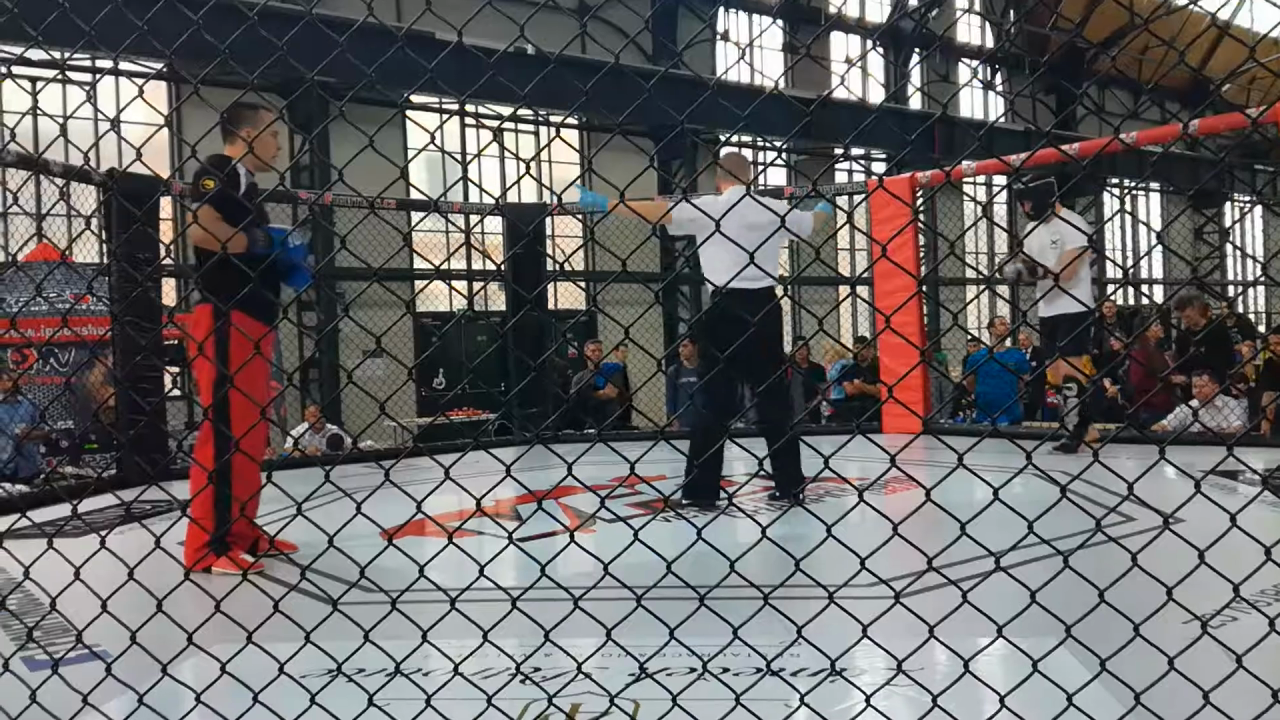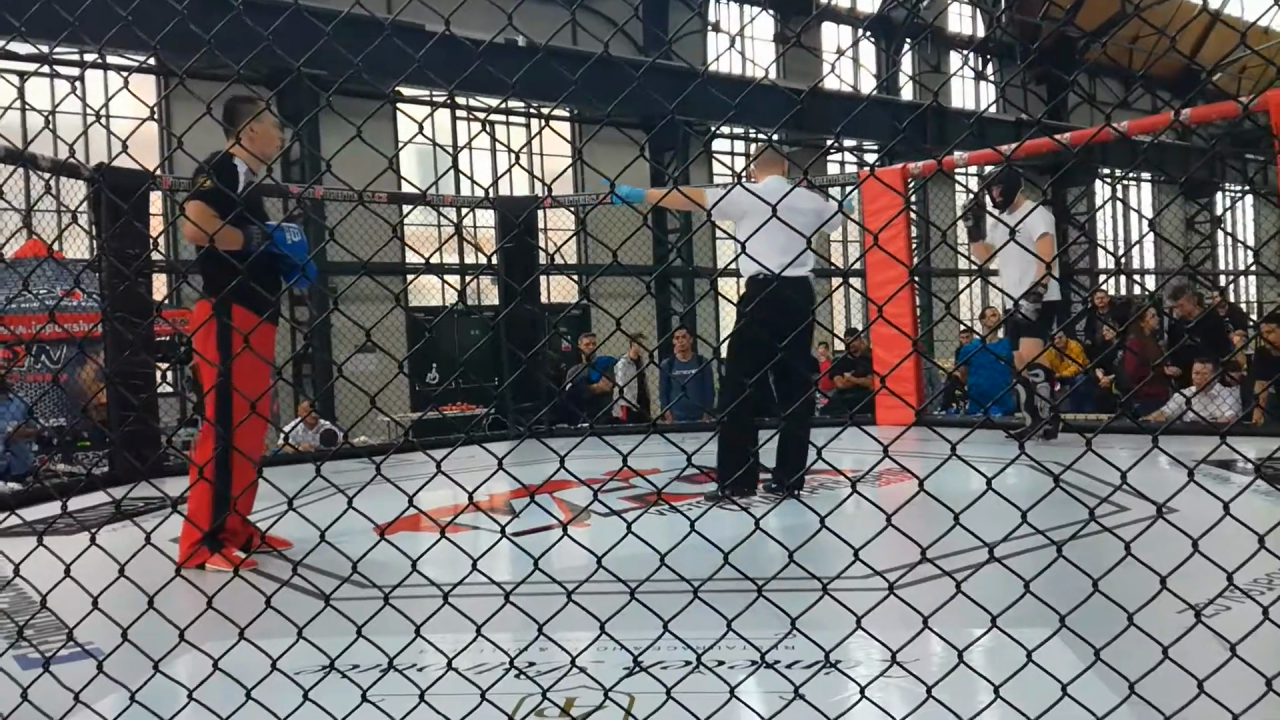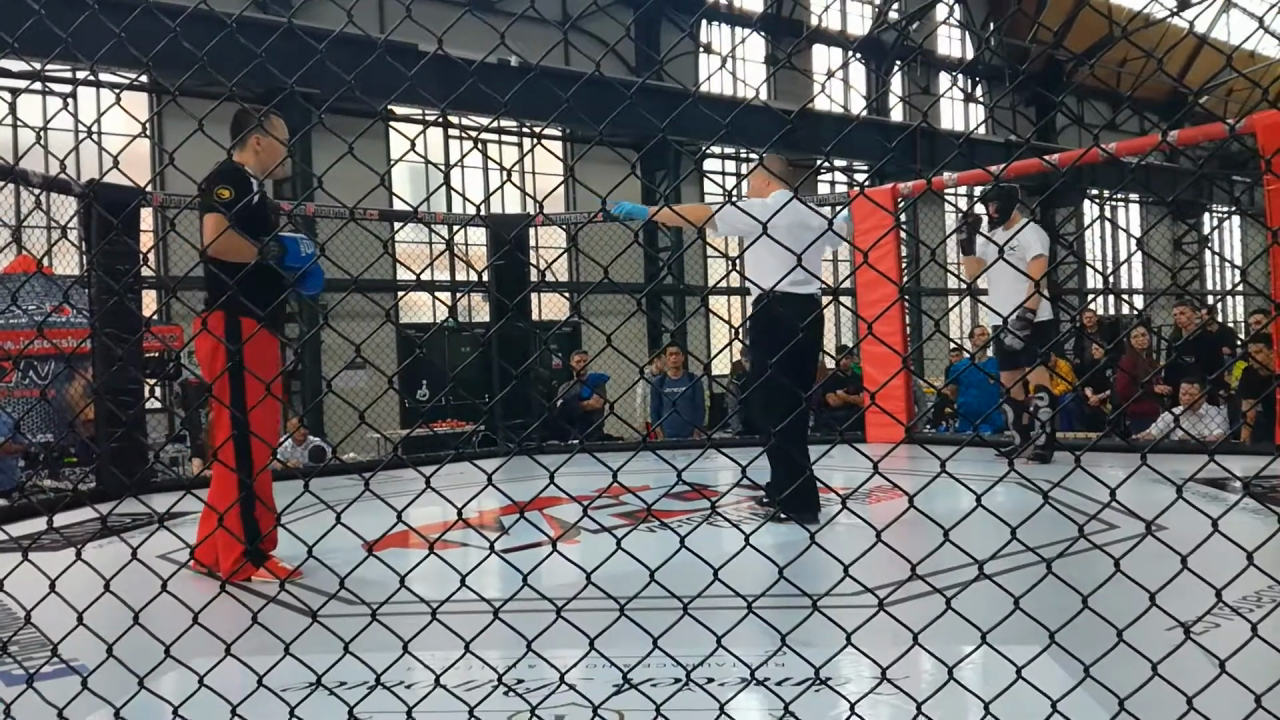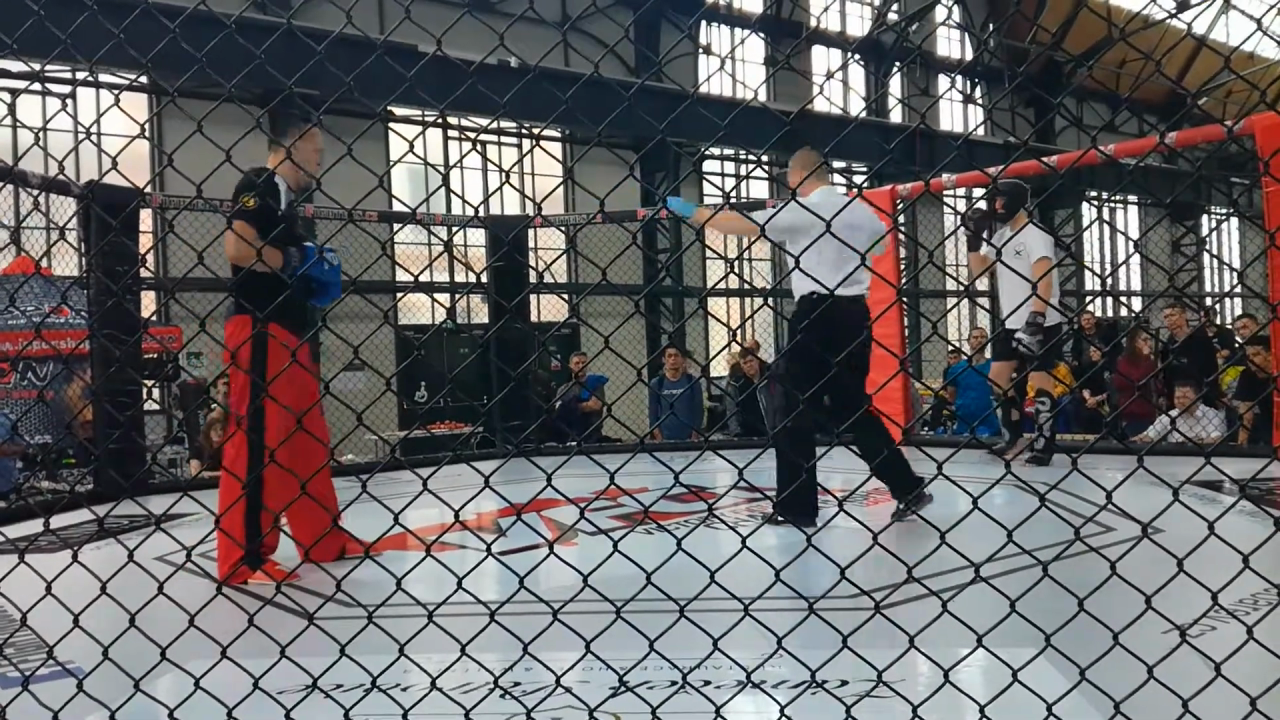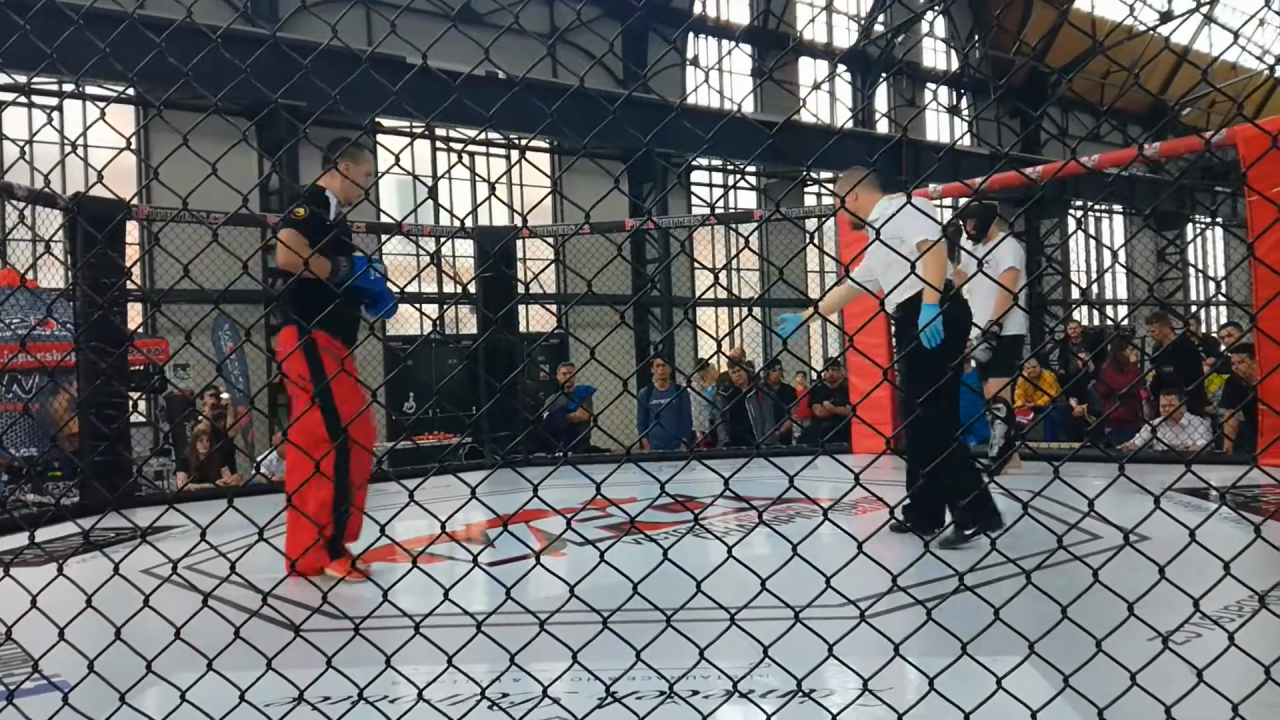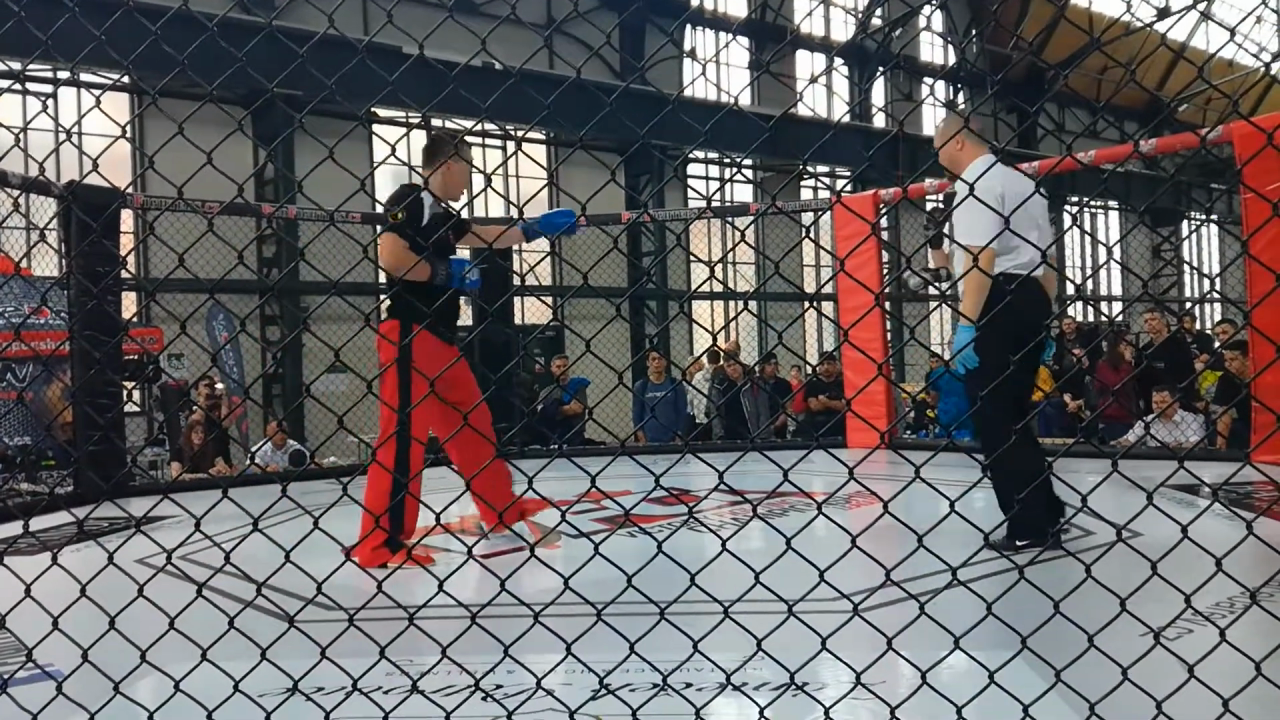
dt=0.7s
person 1, frame 1
left shoulder: (245, 185)
right shoulder: (221, 170)
right elbow: (199, 230)
left wrist: (283, 263)
right wrist: (265, 241)
left hip: (250, 322)
right hip: (226, 321)
left knee: (250, 430)
right knee: (227, 428)
left ankle: (240, 530)
right ankle: (209, 545)
person 1, frame 2
left shoulder: (246, 181)
right shoulder: (222, 167)
right elbow: (196, 226)
left wrist: (286, 261)
right wrist: (261, 238)
left hip: (253, 317)
right hip: (227, 316)
left knee: (249, 424)
right knee: (229, 424)
left ankle: (233, 528)
right ankle: (203, 540)
person 1, frame 3
left shoulder: (252, 190)
right shoulder: (230, 178)
right elbow: (215, 241)
left wrist: (293, 270)
right wrist: (274, 251)
left hip: (256, 330)
right hip: (234, 328)
left knee: (258, 438)
right knee: (245, 439)
left ankle: (213, 548)
right ankle: (245, 555)
person 1, frame 4
left shoulder: (282, 195)
right shoulder: (258, 186)
right elbow: (238, 248)
left wrist: (314, 272)
right wrist: (299, 261)
left hip: (289, 335)
right hip: (261, 333)
left knee: (308, 437)
right knee: (258, 440)
left ankle: (322, 537)
right ankle: (243, 557)
person 1, frame 5
left shoulder: (334, 217)
right shoulder: (313, 201)
right elbow: (287, 256)
left wrist: (368, 291)
right wrist: (346, 269)
left hip: (329, 342)
right hip: (309, 340)
left knee: (314, 446)
right knee: (347, 440)
left ankle: (310, 549)
right ankle: (329, 542)
person 1, frame 6
left shoulder: (442, 214)
right shoulder: (407, 201)
left elbow: (488, 234)
right elbow: (390, 256)
left wrist: (538, 225)
right wrist: (444, 272)
left hip: (440, 339)
right hip: (411, 336)
left knee: (474, 425)
right knee: (403, 436)
left ankle: (500, 510)
right ankle: (380, 543)
person 2, frame 1
left shoulder: (708, 208)
right shoulder: (776, 210)
left elbow: (657, 211)
right elbow: (812, 222)
left wrist: (603, 203)
right wrist: (824, 210)
left hip: (727, 308)
right hip: (765, 307)
left knee: (715, 398)
right knee: (774, 396)
left ankle: (701, 489)
right ankle: (790, 483)
person 2, frame 2
left shoulder: (746, 196)
right shoulder: (811, 201)
left elbow: (692, 199)
right elbow: (839, 216)
left wrist: (639, 194)
right wrist: (845, 204)
left hip: (763, 295)
right hip: (800, 295)
left knee: (741, 385)
right knee: (796, 386)
left ankle: (736, 478)
right ankle: (789, 476)
person 2, frame 3
left shoulder: (757, 211)
right shoulder: (814, 216)
left elbow: (699, 216)
right elbow: (839, 232)
left wrist: (643, 212)
right wrist: (844, 218)
left hip: (773, 313)
right hip: (808, 311)
left knee: (774, 405)
right knee: (794, 403)
left ankle: (798, 502)
right ankle: (784, 490)
person 2, frame 4
left shoulder: (801, 210)
right shoulder: (862, 211)
left elbow: (745, 225)
right elbow: (882, 240)
left wrist: (692, 211)
left hip: (817, 316)
right hip: (855, 314)
left knee: (798, 413)
right knee: (856, 407)
left ankle: (795, 506)
right ankle: (907, 488)
person 2, frame 5
left shoulder: (903, 208)
right shoulder: (878, 239)
left elbow: (933, 250)
right elbow: (848, 288)
left wrist: (931, 306)
right wrist: (804, 317)
left hip: (932, 317)
right hip: (915, 323)
left knee: (927, 416)
right knee: (918, 417)
left ankle: (976, 512)
right ankle: (922, 513)
person 2, frame 6
left shoulder: (977, 186)
right shoulder: (1026, 185)
left elbow: (981, 261)
right elbow: (1047, 264)
left wrist: (966, 327)
right wrist: (1045, 322)
left hip: (998, 311)
right hip: (1031, 308)
left knee: (996, 422)
right knee: (1011, 417)
left ankle: (1031, 526)
right ankle: (1040, 512)
person 3, frame 1
left shoulder: (1072, 224)
right shoulder: (1033, 230)
left elbow: (1070, 270)
right elbow: (1029, 269)
left wrist: (1034, 271)
right wrist: (1017, 269)
left hip: (1074, 310)
right hip: (1048, 312)
left knee: (1069, 370)
right knee: (1055, 375)
left ankle: (1074, 432)
right ankle: (1085, 426)
person 3, frame 2
left shoulder: (1036, 213)
right shoulder: (998, 220)
left elbow: (1047, 258)
right elbow: (983, 258)
left wrist: (1035, 295)
right wrist: (974, 226)
left hip: (1040, 300)
right hip: (1014, 303)
left knee: (1032, 356)
right knee: (1020, 362)
left ankle: (1048, 417)
right ankle: (1032, 422)
person 3, frame 3
left shoulder: (1030, 232)
right shoulder: (991, 237)
left elbow: (1038, 280)
right elbow: (973, 273)
left wrist: (1025, 318)
right wrist: (967, 240)
left hip: (1033, 320)
right hip: (1003, 322)
left knee: (1036, 378)
right knee: (1009, 382)
left ankle: (1043, 443)
right ankle: (1023, 440)
person 3, frame 4
left shoulder: (1035, 234)
right shoulder: (999, 235)
left elbow: (1043, 282)
right elbow: (977, 271)
left wrist: (1035, 321)
right wrist: (973, 236)
left hip: (1040, 323)
right hip: (1010, 322)
left knee: (1039, 380)
right knee: (998, 375)
left ankle: (1043, 446)
right ankle: (1012, 438)
person 3, frame 5
left shoulder: (1006, 245)
right shoulder: (973, 251)
left elbow: (1008, 291)
right elbow: (956, 285)
left wrist: (992, 328)
left hip: (1005, 332)
right hip: (982, 333)
left knee: (998, 390)
right knee: (991, 394)
left ankle: (998, 455)
right ankle: (1007, 451)
person 3, frame 6
left shoulder: (991, 233)
right shoulder: (967, 236)
left elbow: (984, 274)
right elbow: (945, 266)
left wrist: (939, 275)
right wrist: (935, 237)
left hip: (996, 321)
right hip: (977, 320)
left knee: (991, 380)
right knee: (978, 381)
